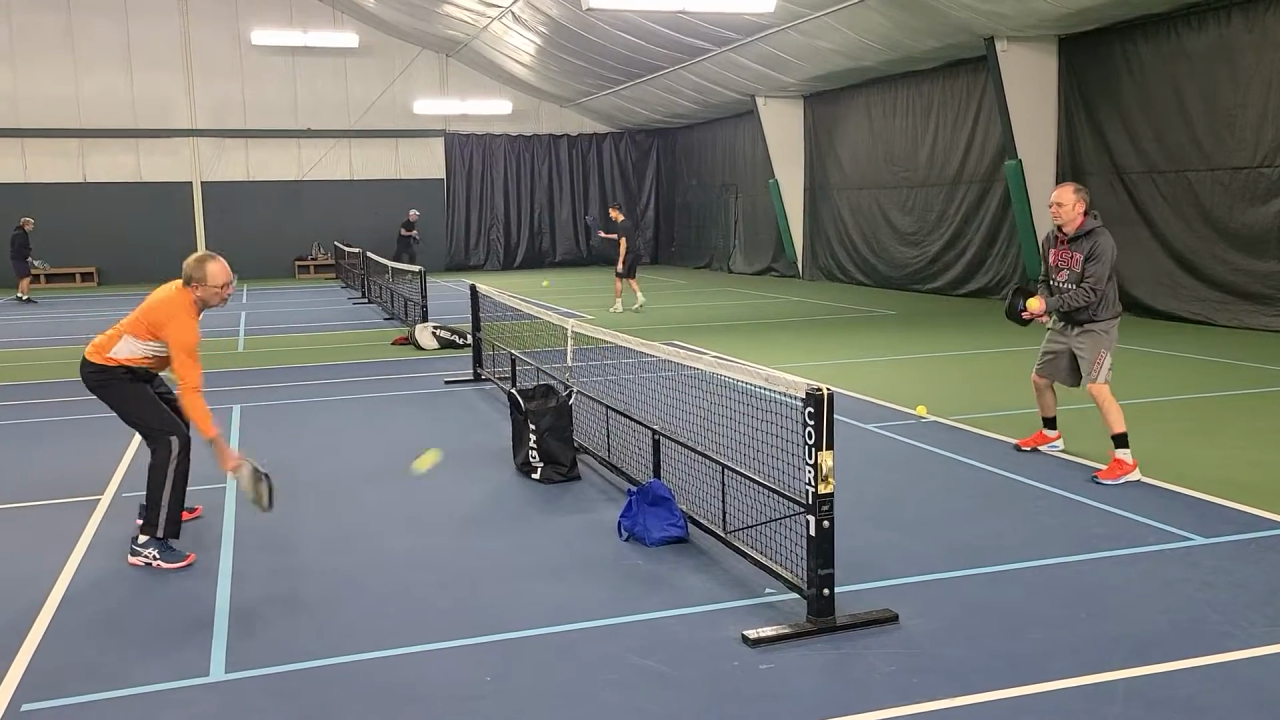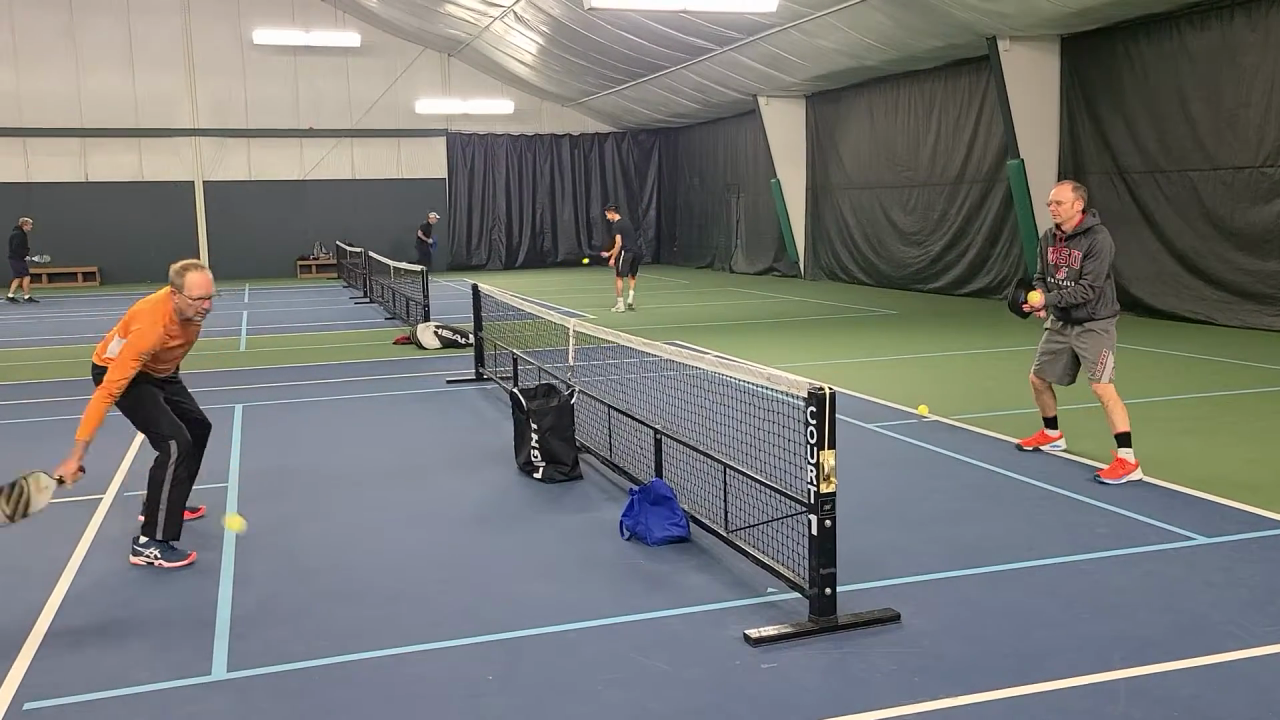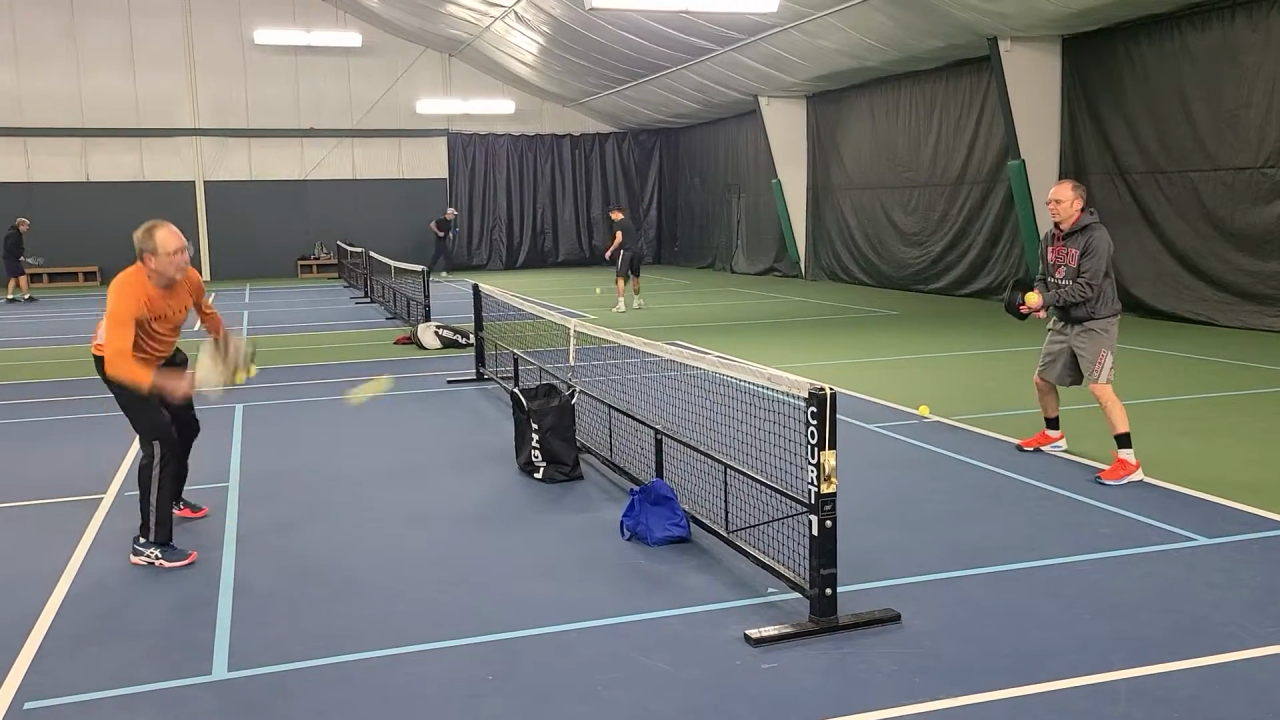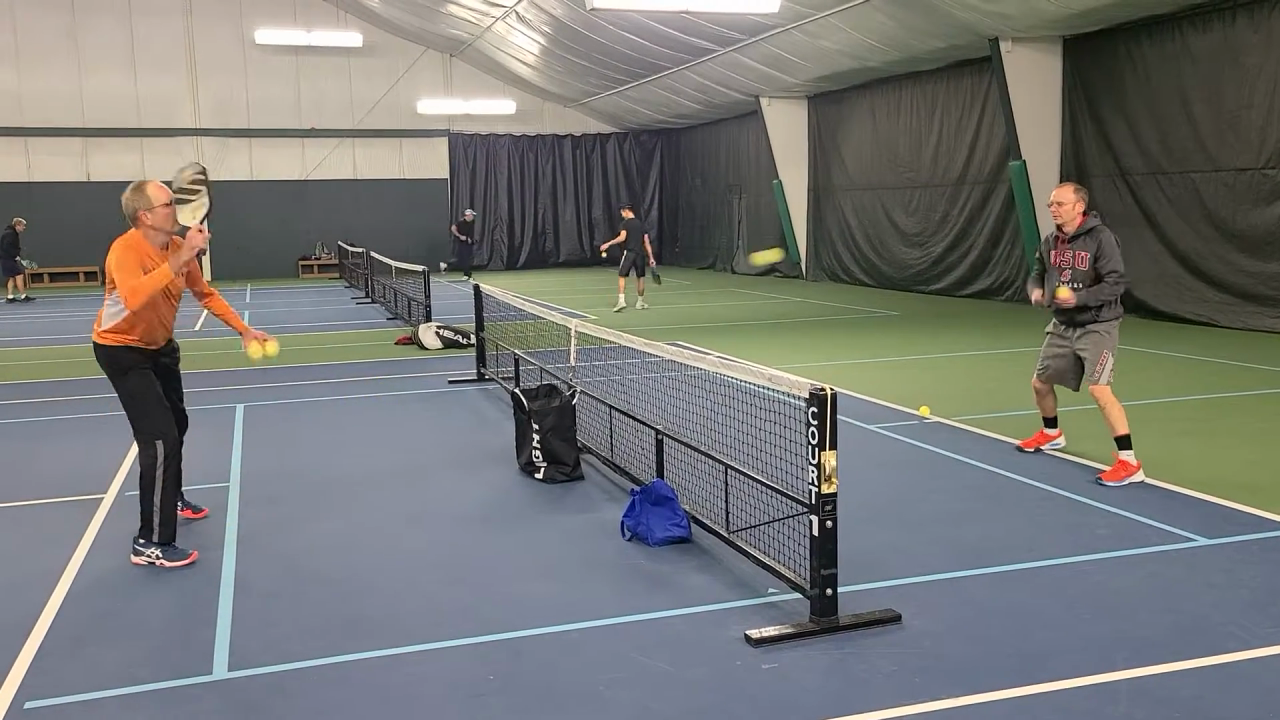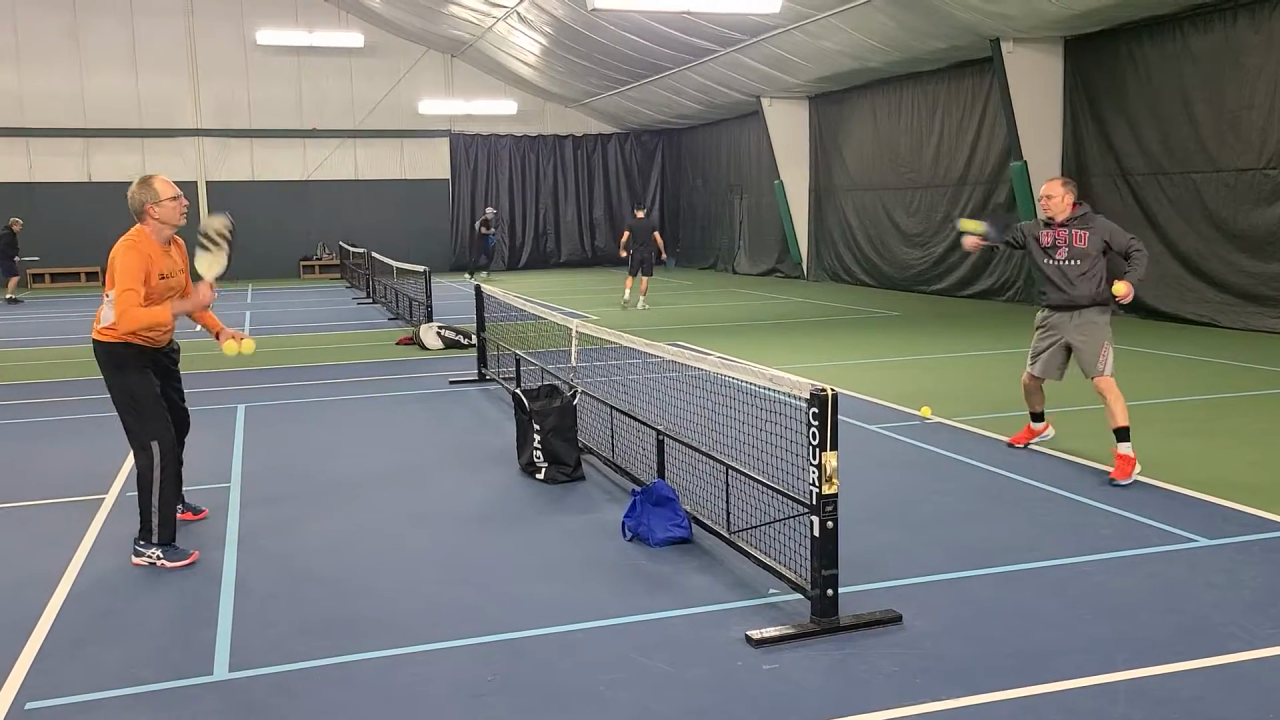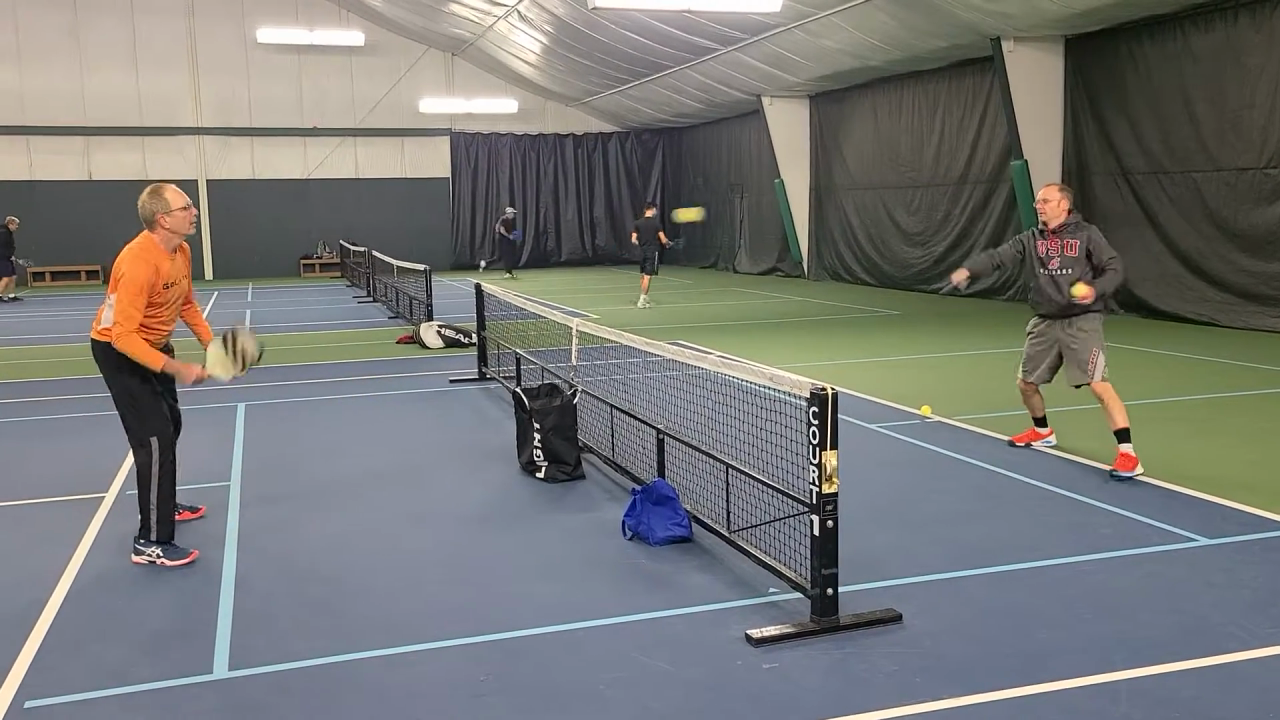
dt=0.2s
person 1, frame 1
left shoulder: (180, 291)
right shoulder: (181, 320)
right elbow: (189, 393)
right wrist: (220, 448)
left hip: (130, 366)
right hip: (107, 371)
left knee: (175, 424)
right knee: (172, 439)
left ankle: (157, 508)
right ankle: (148, 543)
person 1, frame 2
left shoulder: (191, 307)
right shoulder: (151, 325)
right elbow: (109, 391)
right wrist: (77, 454)
right hip: (119, 373)
left knee: (198, 427)
right knee: (176, 442)
left ankle: (161, 506)
right ankle: (149, 543)
person 1, frame 3
left shoulder: (188, 277)
right shoulder: (127, 291)
left elbow: (207, 314)
right elbow: (118, 363)
right wrist: (163, 382)
left hip: (165, 357)
right hip: (120, 360)
left knee: (185, 427)
right knee: (159, 438)
left ankle: (170, 498)
right ankle: (149, 543)
person 1, frame 4
left shoulder: (179, 246)
right shoulder: (125, 251)
left elbow: (206, 294)
right elbow: (136, 301)
left wrist: (244, 329)
right wrist: (181, 259)
left hip: (159, 347)
right hip: (121, 351)
left knee: (175, 425)
right knee: (161, 439)
left ankle: (171, 498)
right ankle: (149, 543)
person 1, frame 5
left shoulder: (177, 245)
right shoulder: (130, 251)
left elbow: (186, 298)
right elbow: (128, 319)
left wrist: (219, 330)
right wrist: (184, 306)
left hip: (159, 347)
right hip: (122, 350)
left knee: (177, 426)
right knee: (154, 441)
left ankle: (170, 501)
right ankle: (150, 544)
person 1, frame 6
left shoulder: (180, 251)
right shoulder: (139, 262)
left elbow: (186, 302)
right elbow: (123, 336)
left wrist: (210, 341)
right wrist: (175, 368)
left hip: (152, 347)
right hip: (119, 350)
left knee: (169, 427)
right knee: (153, 439)
left ankle: (164, 504)
right ankle: (150, 542)
person 2, frame 1
left shoulder: (1100, 241)
right shoulder: (1051, 240)
left elbow: (1091, 292)
right elbow: (1045, 280)
left wrist: (1051, 305)
right wrist: (1042, 306)
left hip: (1096, 326)
right hip: (1063, 324)
left knee: (1098, 389)
right knee: (1040, 379)
left ankle: (1126, 462)
right ankle: (1050, 435)
person 2, frame 2
left shoulder: (1098, 239)
right shoulder: (1049, 238)
left elbow: (1088, 289)
right elbow: (1041, 277)
left wrist: (1048, 300)
right wrist: (1040, 300)
left hip: (1095, 325)
right hip: (1060, 323)
left knee: (1103, 389)
right knee: (1038, 379)
left ankle: (1128, 461)
right ankle: (1052, 435)
person 2, frame 3
left shoulder: (1095, 237)
right shoulder: (1049, 238)
left elbow: (1087, 287)
right elbow: (1043, 278)
left wrist: (1047, 300)
right wrist: (1039, 299)
left hip: (1095, 324)
right hip: (1062, 322)
left knee: (1100, 389)
right knee: (1042, 380)
left ankle: (1128, 462)
right ankle: (1053, 435)
person 2, frame 4
left shoulder: (1101, 238)
right shoulder: (1050, 242)
left elbow: (1116, 283)
right elbow: (1038, 275)
left wrist: (1077, 298)
right wrist: (1036, 292)
left hip: (1098, 327)
right hip: (1062, 326)
left knee: (1100, 390)
right knee: (1040, 383)
left ankle: (1129, 462)
right ankle: (1051, 433)
person 2, frame 5
left shoulder: (1096, 225)
right shoulder: (1034, 229)
left elbow: (1137, 251)
right elbow: (1000, 235)
left wrist: (1129, 281)
right wrist: (975, 238)
left hip: (1090, 316)
right hip: (1051, 317)
left knee: (1104, 382)
right knee: (1031, 378)
left ankle: (1126, 455)
right ankle: (1039, 426)
person 2, frame 6
left shoulder: (1087, 234)
right shoulder: (1030, 239)
left elbow: (1113, 268)
right elbow: (998, 257)
left wrist: (1096, 288)
right wrist: (968, 270)
left hip: (1082, 322)
right hip: (1045, 323)
left knee: (1100, 386)
right knee: (1026, 383)
left ankle: (1127, 454)
right ankle: (1042, 432)
